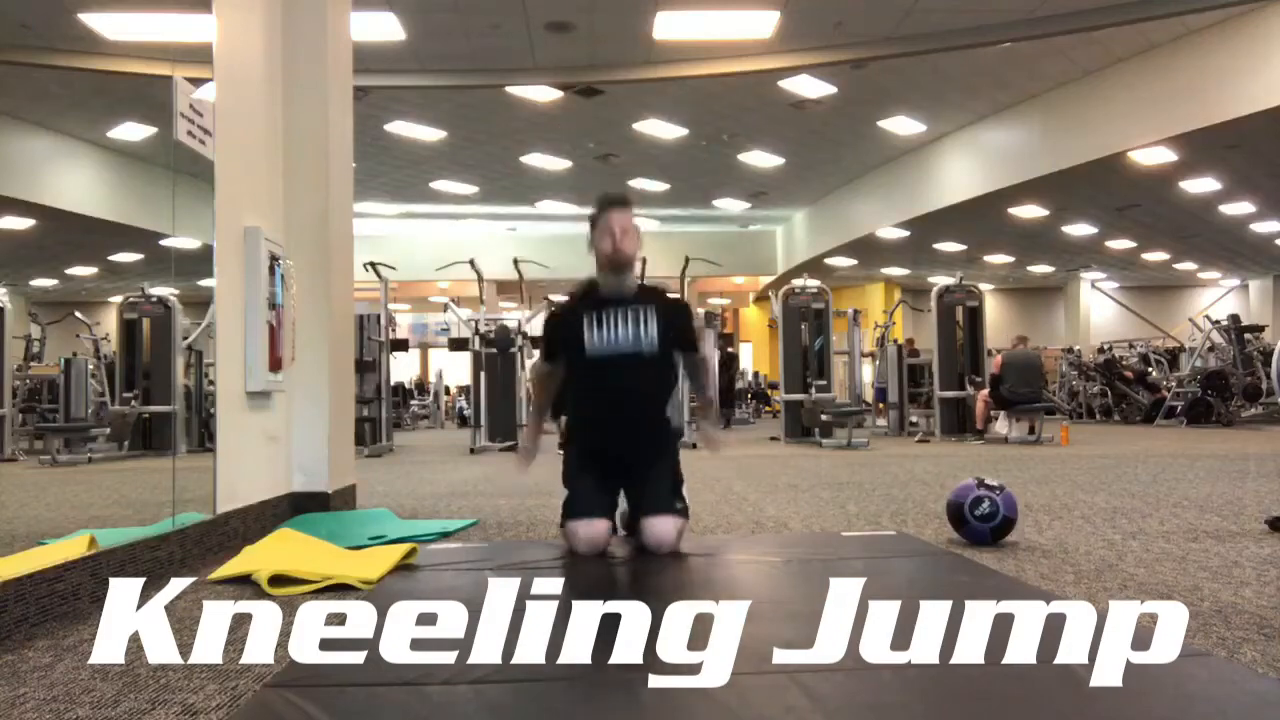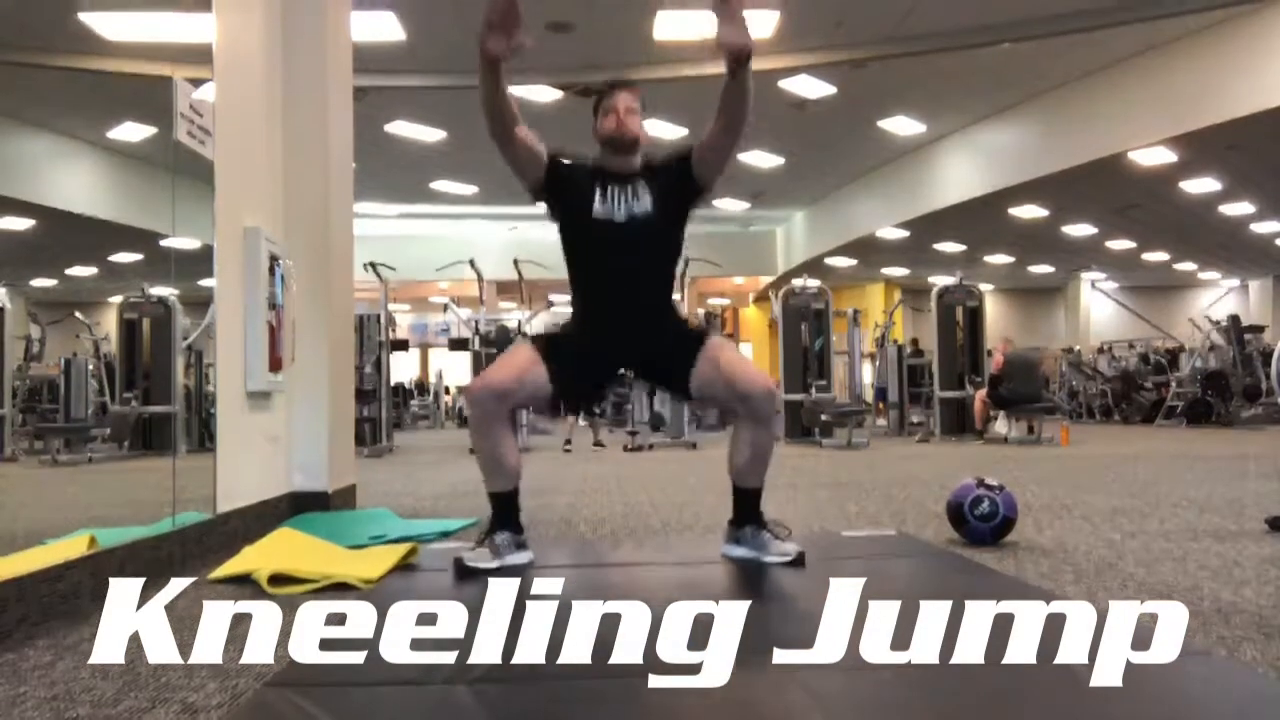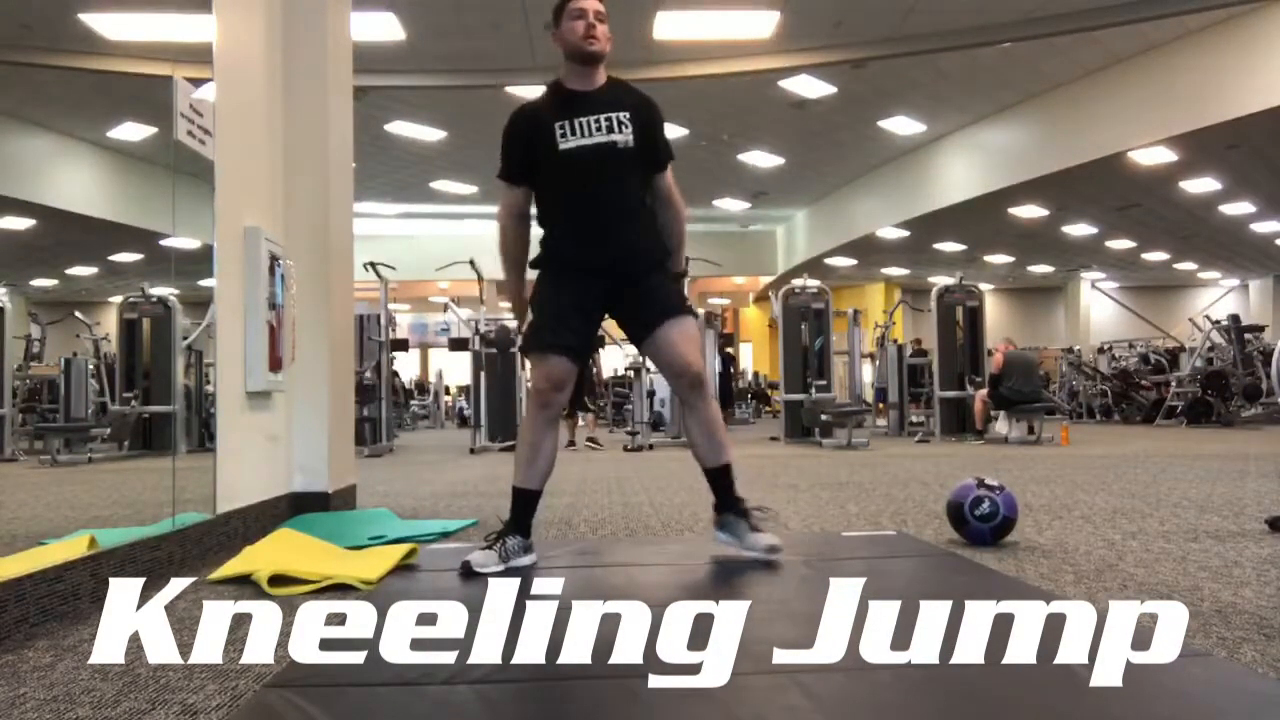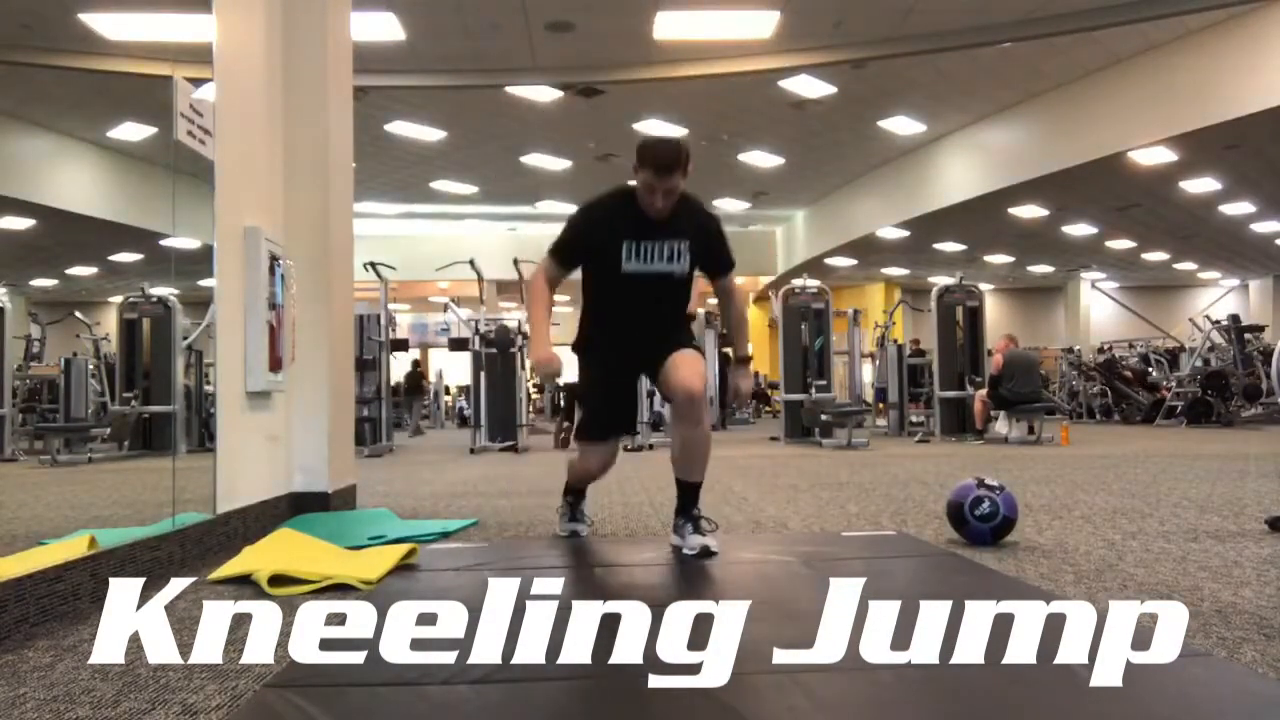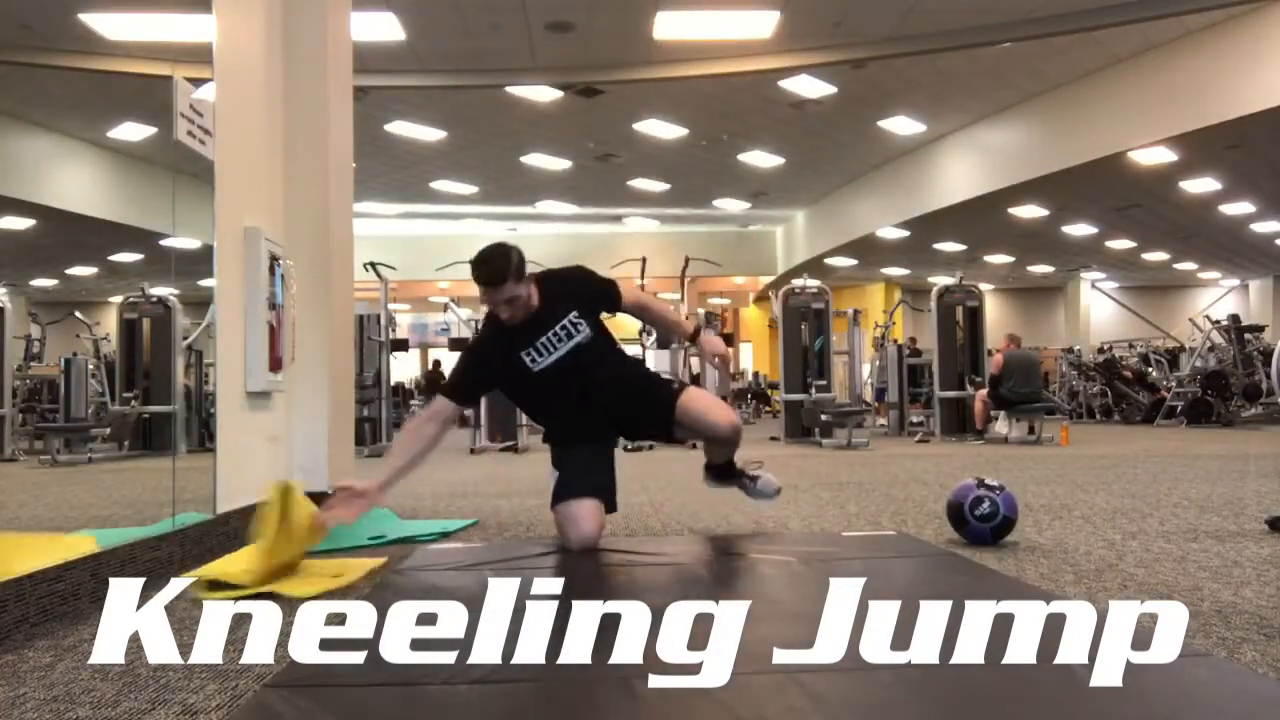
dt=1s
person 1, frame 1
left shoulder: (670, 310)
right shoulder: (568, 314)
left elbow: (695, 363)
right elbow: (548, 374)
left wrist: (708, 420)
right wrist: (532, 432)
left hip: (654, 451)
right hip: (591, 455)
left knee: (663, 539)
right knee: (588, 542)
left ankle: (639, 523)
person 1, frame 2
left shoulder: (673, 178)
right shoulder: (570, 181)
left elbow: (727, 135)
right elbow: (507, 138)
left wrist: (738, 66)
right wrist: (491, 69)
left hip: (662, 334)
right hip: (589, 340)
left knee: (758, 394)
right knee: (488, 393)
left ankle: (747, 526)
right ankle: (505, 532)
person 1, frame 3
left shoulder: (638, 107)
right shoulder: (531, 120)
left elbow: (665, 195)
right elbow: (515, 210)
left wrist: (676, 272)
right wrist: (516, 293)
left hip: (643, 268)
right hip: (567, 274)
left knee: (692, 375)
right knee: (546, 394)
left ankle: (730, 510)
right ankle: (516, 534)
person 1, frame 4
left shoulder: (701, 223)
right shoulder: (598, 218)
left elbow: (726, 292)
right elbow: (545, 276)
left wrist: (742, 361)
right wrist: (540, 339)
left hip: (668, 333)
right hip: (607, 340)
left knee: (692, 390)
right knee: (594, 461)
left ankle: (687, 517)
right ankle: (572, 496)
person 1, frame 5
left shoulder: (573, 285)
right shoulder: (490, 349)
left elbow: (637, 302)
right elbow: (434, 417)
left wrist: (696, 336)
right wrist: (377, 484)
left hip: (627, 388)
right hip: (577, 427)
left knee: (724, 426)
right knee: (581, 536)
left ankle: (722, 470)
right ankle: (575, 495)
